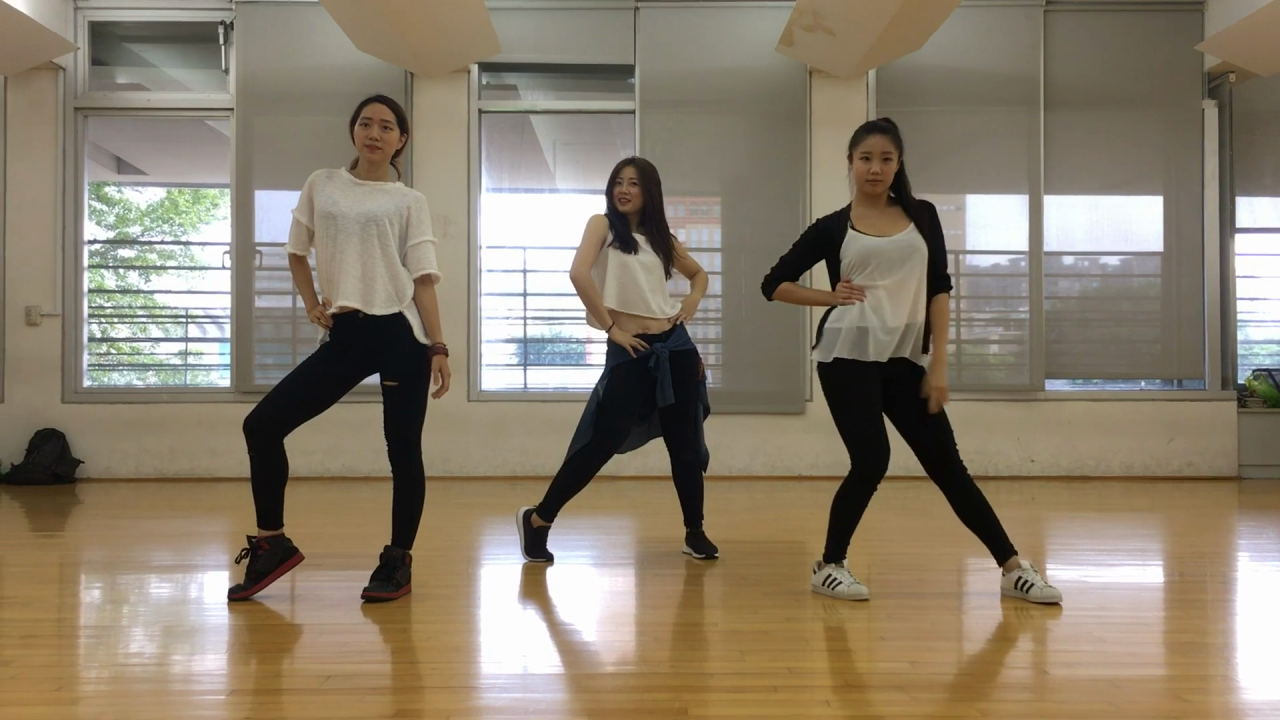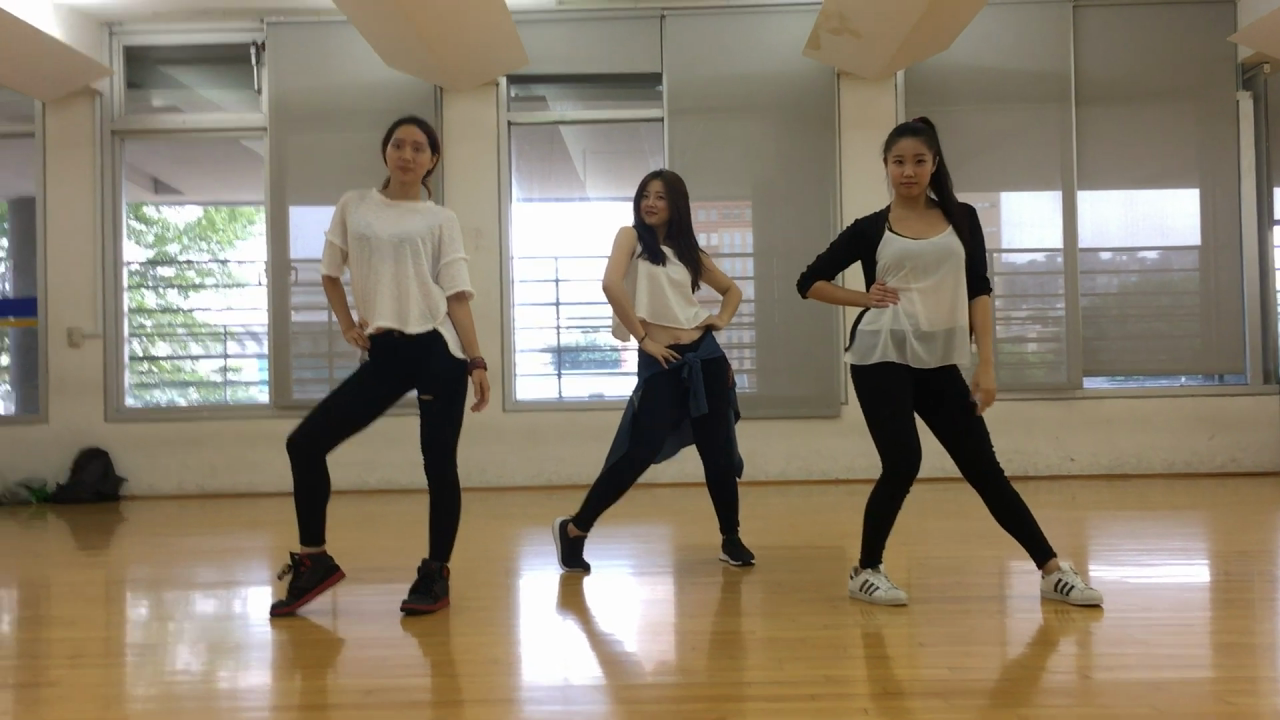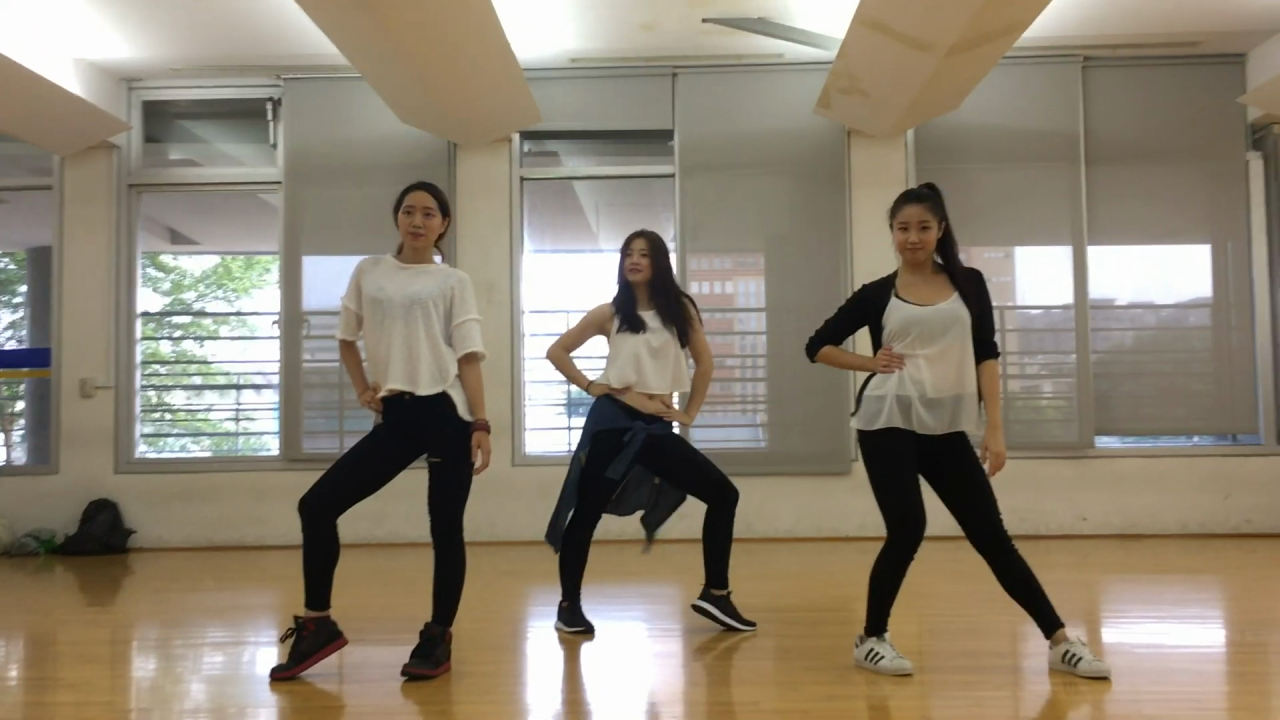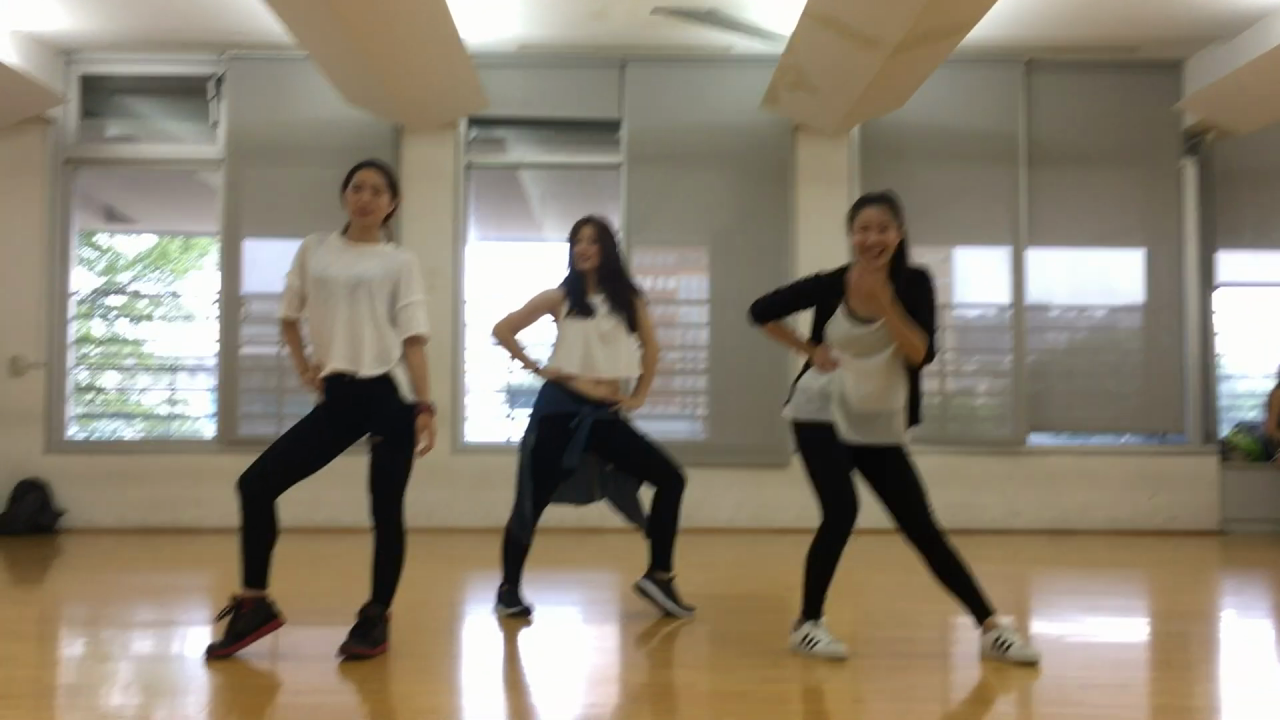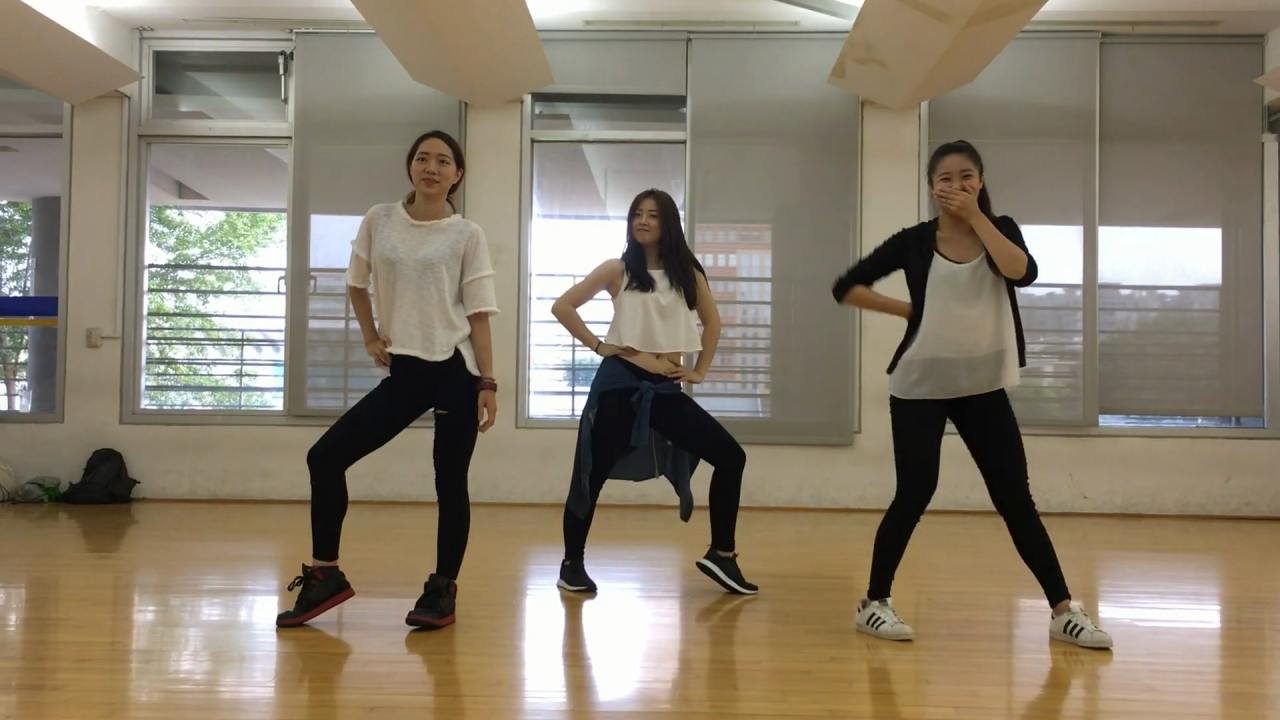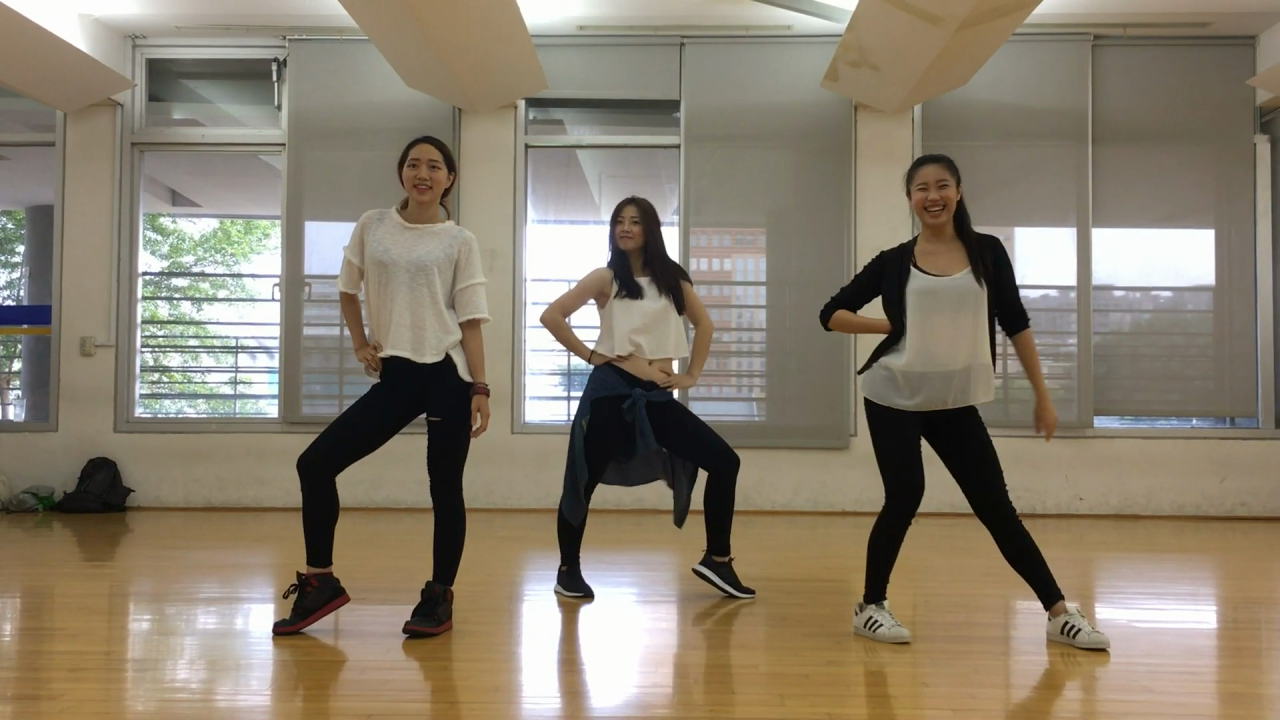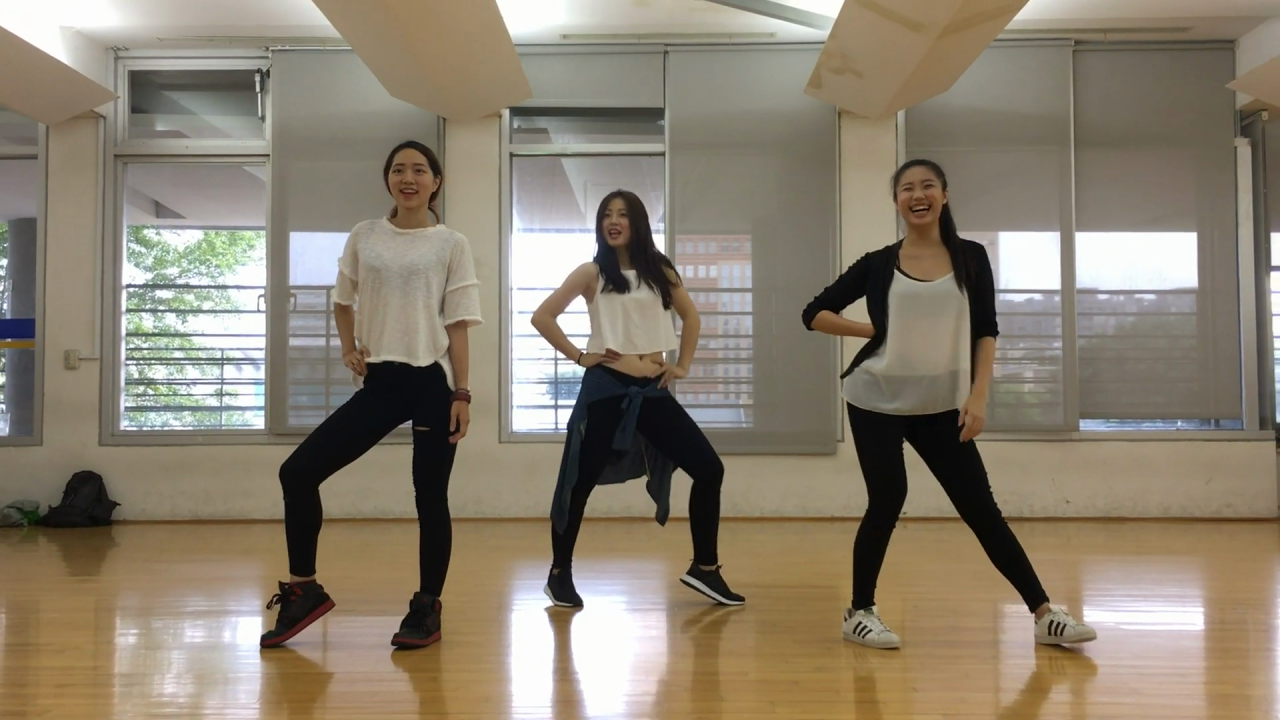
dt=0.7s
person 1, frame 1
left shoulder: (410, 201)
right shoulder: (321, 185)
left elbow: (423, 279)
right elbow: (297, 252)
left wrist: (438, 347)
right wrist: (312, 306)
left hip: (400, 334)
right hip: (344, 336)
left knee: (403, 449)
right knee: (262, 423)
left ankle: (397, 560)
right ankle: (272, 542)
person 1, frame 2
left shoulder: (441, 221)
right shoulder: (353, 206)
left elbow: (457, 294)
right elbow: (331, 274)
left wrist: (476, 361)
right wrist: (348, 327)
left hip: (436, 351)
right hip: (382, 355)
left knee: (439, 463)
right knee: (306, 442)
left ankle: (436, 573)
right ankle: (313, 560)
person 1, frame 3
left shoulder: (454, 282)
right shoulder: (368, 272)
left elbow: (468, 357)
right elbow: (347, 338)
left wrist: (480, 424)
right wrist: (362, 390)
left hip: (446, 414)
right hip: (394, 417)
left knee: (445, 527)
right knee: (318, 504)
left ankle: (438, 637)
right ankle: (318, 623)
person 1, frame 4
left shoulder: (400, 262)
right shoulder: (314, 250)
left elbow: (412, 339)
right elbow: (290, 317)
left wrist: (425, 406)
right wrist: (304, 369)
left hip: (389, 395)
right hip: (338, 397)
left knee: (386, 506)
right knee: (256, 484)
left ankle: (376, 617)
right ankle: (254, 604)
person 1, frame 5
left shoulder: (467, 235)
right shoulder: (378, 221)
left elbow: (478, 315)
right elbow: (358, 284)
left wrist: (487, 383)
right wrist: (371, 340)
left hip: (455, 371)
right hip: (403, 372)
left knee: (450, 481)
right knee: (325, 457)
left ankle: (442, 589)
right ankle: (327, 574)
person 1, frame 6
left shoulder: (460, 242)
right shoulder: (372, 226)
left elbow: (471, 321)
right elbow: (348, 290)
left wrist: (480, 388)
right wrist: (360, 345)
left hip: (447, 375)
right hip: (394, 377)
left knee: (445, 486)
right knee: (316, 463)
left ankle: (440, 597)
right ankle: (321, 581)
person 1, frame 7
left shoulder: (452, 244)
right shoulder: (364, 236)
left elbow: (457, 325)
right elbow: (344, 302)
left wrist: (462, 394)
right wrist: (349, 351)
left hip: (432, 383)
right hip: (379, 383)
left knee: (430, 495)
right knee: (298, 470)
left ankle: (427, 607)
right ankle: (303, 589)
person 2, frame 1
left shoulder: (922, 216)
right shoulder: (831, 228)
left elbow: (940, 289)
right elbow: (774, 285)
left wrist: (939, 362)
right wrist: (831, 297)
left hip: (905, 360)
right hip: (848, 356)
left knee: (947, 464)
right knee: (871, 460)
left ankle: (1013, 568)
right ankle: (829, 566)
person 2, frame 2
left shoulder: (961, 219)
right shoulder: (869, 229)
left elbow: (978, 291)
right elbow: (811, 282)
left wrist: (986, 362)
right wrist: (864, 298)
left hip: (940, 363)
right hip: (882, 358)
left knee: (983, 467)
right knee: (901, 464)
left ankle: (1054, 569)
right ankle: (866, 570)
person 2, frame 3
left shoulder: (968, 283)
right shoulder: (876, 294)
left elbow: (986, 355)
right elbow: (818, 345)
left wrist: (995, 428)
right wrist: (871, 362)
left hip: (948, 427)
right hip: (888, 422)
left knee: (991, 535)
right knee: (906, 530)
left ankle: (1060, 641)
right ankle: (871, 640)
person 2, frame 4
left shoulder: (914, 283)
right shoulder: (829, 285)
left elbow: (920, 353)
right elbow: (762, 311)
left wrist: (883, 297)
right wrist: (809, 350)
left hip: (879, 425)
right hip: (820, 414)
left knee: (922, 526)
right knee: (841, 513)
left ankle: (991, 628)
right ankle: (807, 623)
person 2, frame 5
left shoulder: (1000, 229)
right shoulder: (915, 241)
left elbow: (1021, 271)
right elbow: (845, 287)
left wrist: (975, 216)
right wrist: (907, 308)
left hip: (984, 388)
right hip: (920, 386)
left knee: (1016, 499)
right knee: (914, 492)
left ankle: (1064, 611)
right ankle: (874, 603)
person 2, frame 6
left shoulder: (986, 252)
right shoulder: (893, 262)
left elbow: (1016, 324)
right elbow: (831, 314)
left wrist: (1041, 394)
right wrist: (890, 326)
left hip: (956, 403)
right hip: (894, 397)
left knee: (996, 505)
right knee: (904, 496)
left ankle: (1060, 613)
right ankle: (871, 606)
person 2, frame 7
left shoulder: (970, 258)
right shoulder: (877, 264)
left elbow: (986, 332)
right elbow: (815, 313)
left wrist: (978, 397)
right wrist: (871, 330)
left hip: (939, 406)
right hip: (876, 401)
left knee: (981, 507)
right knee: (887, 500)
left ankle: (1044, 614)
right ankle: (860, 612)
person 3, frame 1
left shoulder: (661, 238)
right shoulder: (602, 224)
left elbow: (698, 273)
right elbow: (579, 273)
left wrist: (692, 302)
right wrist: (610, 326)
left hip: (676, 347)
right hip: (629, 352)
left knee: (686, 444)
right knee: (602, 442)
left ankle: (695, 532)
right ankle: (537, 519)
person 3, frame 2
left shoulder: (690, 251)
right shoulder: (631, 237)
left elbow: (731, 290)
right elbow: (612, 285)
left wrist: (722, 319)
right wrist: (643, 337)
left hip: (704, 357)
right hip: (661, 362)
left knee: (719, 451)
right knee: (636, 454)
left ankle: (731, 539)
right ankle: (573, 529)
person 3, frame 3
left shoulder: (680, 309)
right shoulder: (610, 313)
left elbow: (704, 362)
right elbow: (557, 351)
left wrist: (689, 413)
right wrist: (588, 386)
left hip: (658, 428)
right hip: (612, 423)
left knee: (724, 494)
right knee: (585, 513)
left ankle: (715, 594)
right ankle: (569, 605)
person 3, frame 4
left shoulder: (628, 299)
right shoulder: (559, 297)
left elbow: (650, 348)
right elbow: (503, 330)
left wrist: (638, 396)
right wrist: (538, 368)
left hip: (605, 413)
right hip: (562, 407)
left knee: (670, 479)
right knee: (534, 498)
left ankle: (659, 576)
right ankle: (509, 589)
person 3, frame 5
left shoulder: (687, 273)
right shoulder: (618, 269)
left elbow: (712, 322)
right elbow: (562, 306)
left wrist: (700, 370)
right wrist: (598, 346)
left hip: (666, 388)
right hip: (621, 382)
left knee: (730, 456)
right knee: (593, 473)
left ankle: (721, 555)
right ankle: (572, 564)
person 3, frame 6
left shoulder: (672, 278)
right shoulder: (605, 277)
left elbow: (704, 323)
right elbow: (552, 316)
left wrist: (692, 373)
right wrist: (589, 355)
left hip: (659, 396)
right hip: (613, 390)
left knee: (724, 462)
right knee: (585, 478)
left ankle: (717, 560)
right ankle: (569, 570)
person 3, frame 7
left shoulder: (660, 271)
right shoulder: (591, 273)
left elbow: (691, 316)
right elbow: (542, 316)
left wrist: (683, 366)
right wrist: (579, 356)
left hip: (653, 392)
right hip: (607, 389)
left knee: (709, 469)
right knee: (580, 481)
left ankle: (704, 569)
right ankle: (560, 575)
